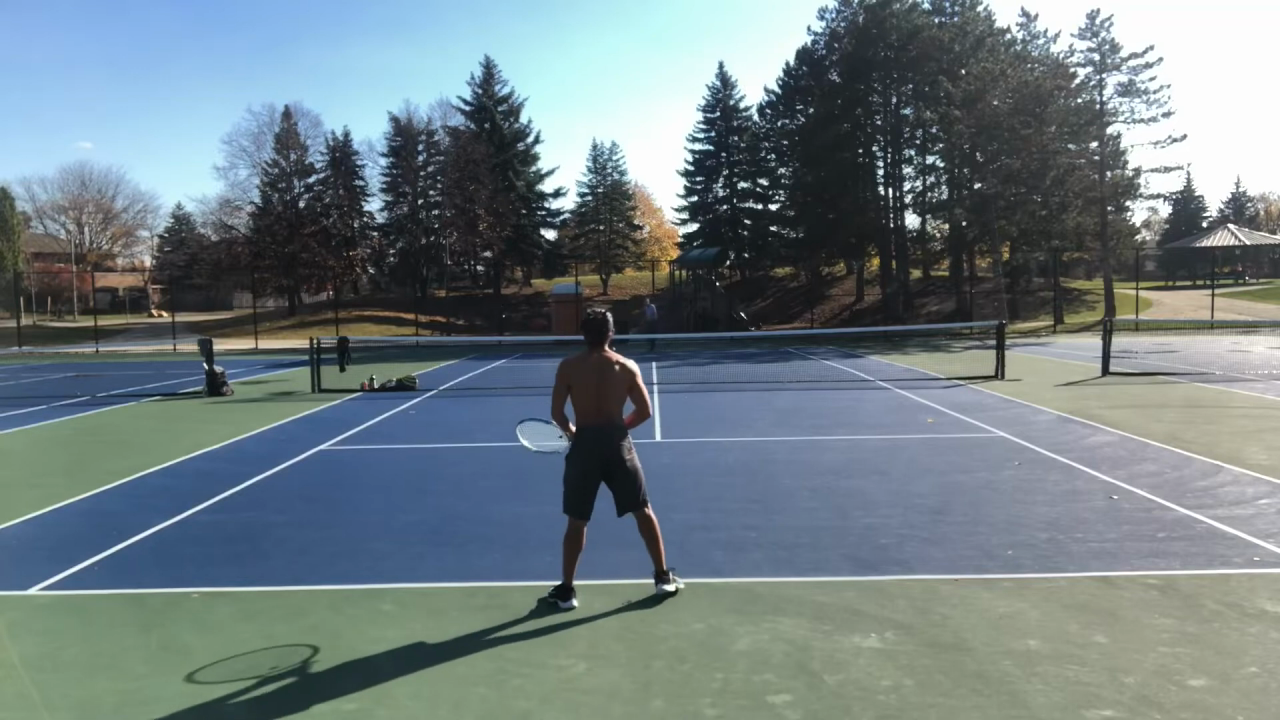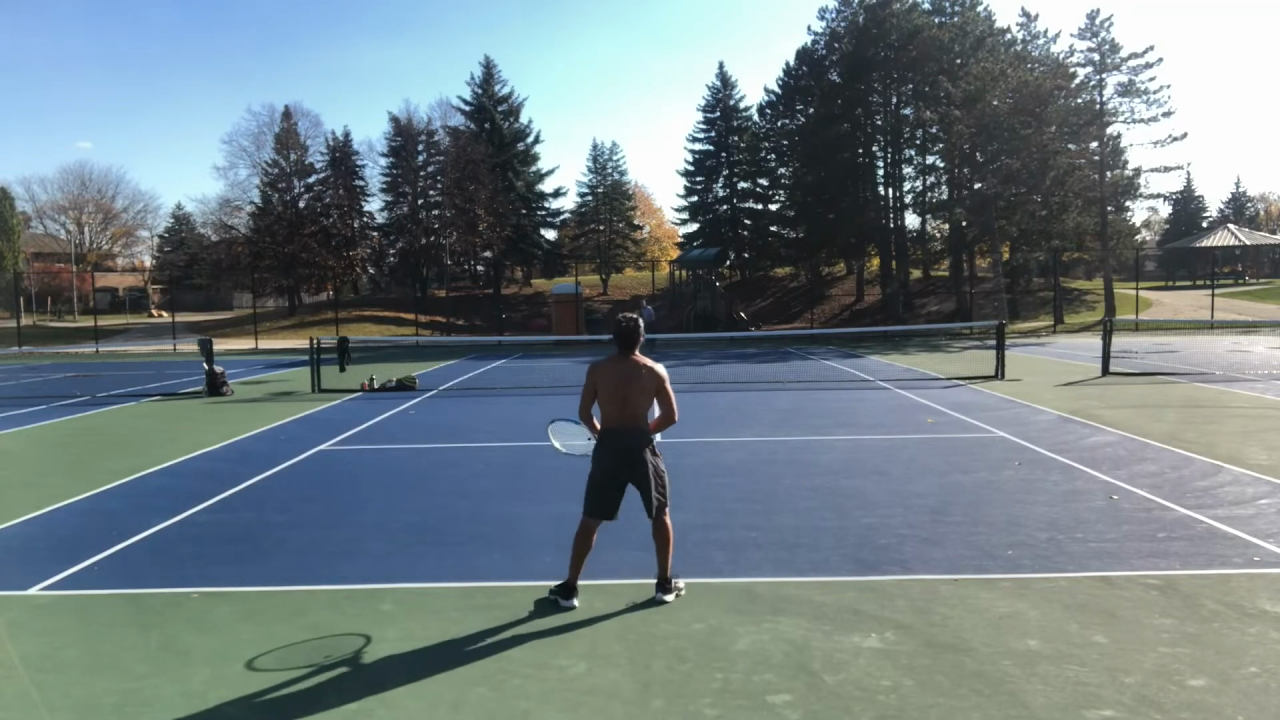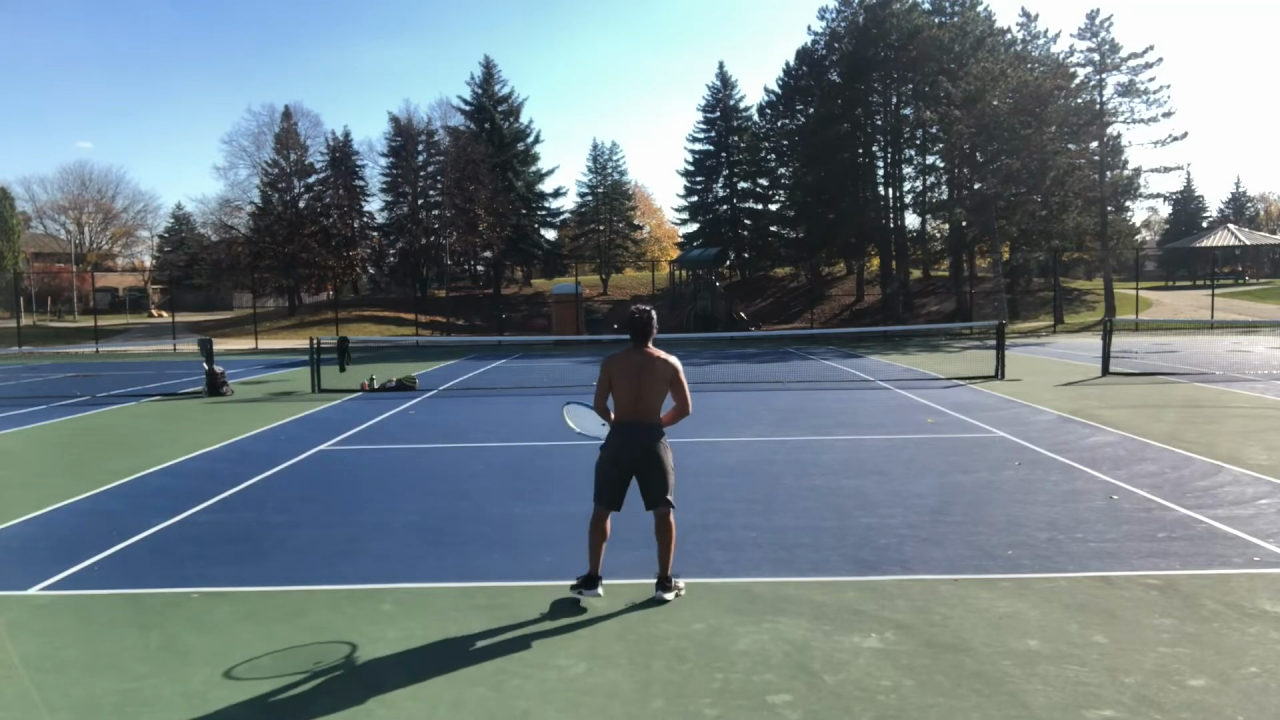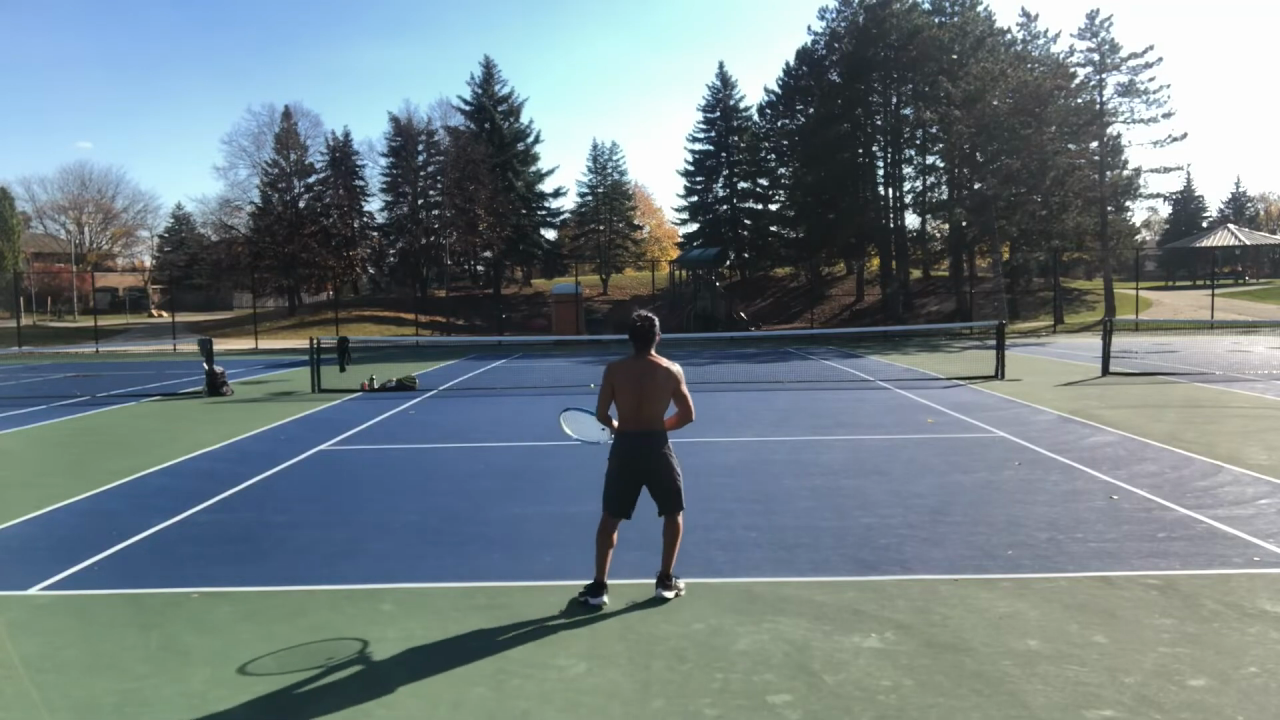
dt=0.2s
person 1, frame 1
left shoulder: (569, 366)
right shoulder: (627, 366)
left elbow: (557, 412)
right elbow: (645, 412)
left hip: (585, 443)
right hip: (618, 442)
left knee: (577, 521)
right knee: (642, 510)
left ankle: (566, 589)
right ankle: (663, 576)
person 1, frame 2
left shoulder: (597, 369)
right shoulder: (655, 370)
left elbow: (584, 413)
right elbow: (671, 417)
left hip: (609, 446)
right hip: (641, 447)
left knee: (590, 521)
right knee: (660, 515)
left ankle: (569, 587)
right ankle: (665, 584)
person 1, frame 3
left shoulder: (612, 362)
right shoulder: (669, 363)
left elbow: (599, 406)
right elbow: (684, 408)
left hip: (619, 439)
right hip: (652, 439)
left knee: (601, 510)
right knee: (663, 511)
left ankle: (592, 578)
right ankle: (665, 581)
person 1, frame 4
left shoulder: (614, 369)
right shoulder: (672, 370)
left elbow: (601, 414)
right elbow: (687, 415)
left hip: (625, 447)
right hip: (657, 447)
left knee: (610, 518)
right knee: (673, 514)
left ankle: (599, 585)
right ankle: (666, 580)
